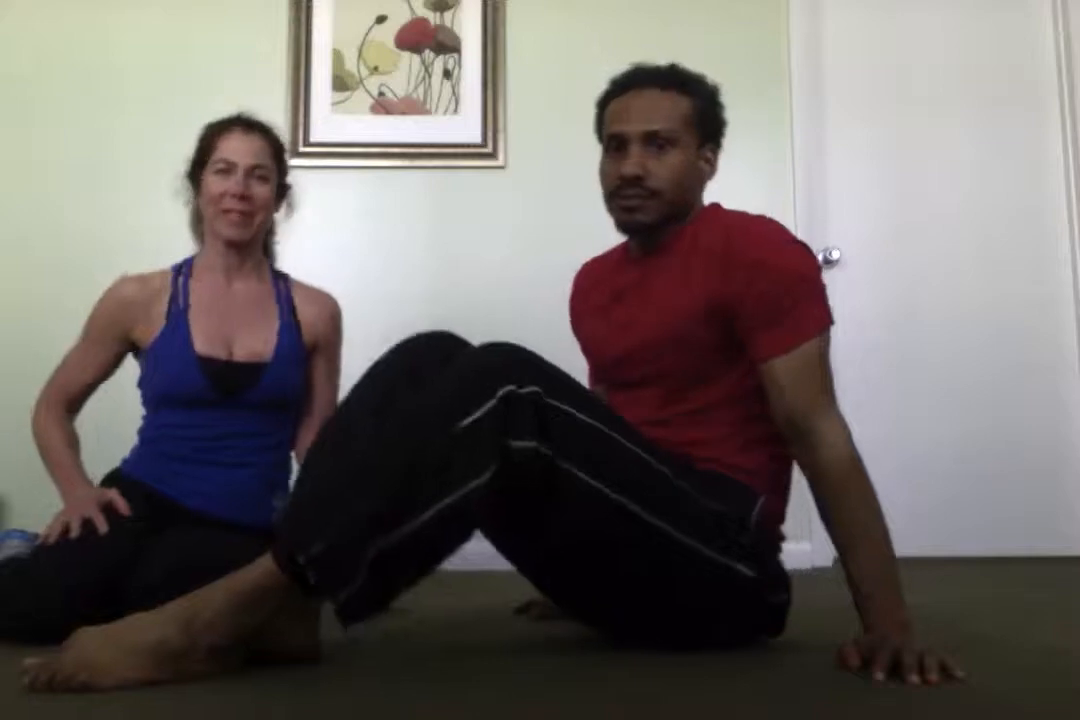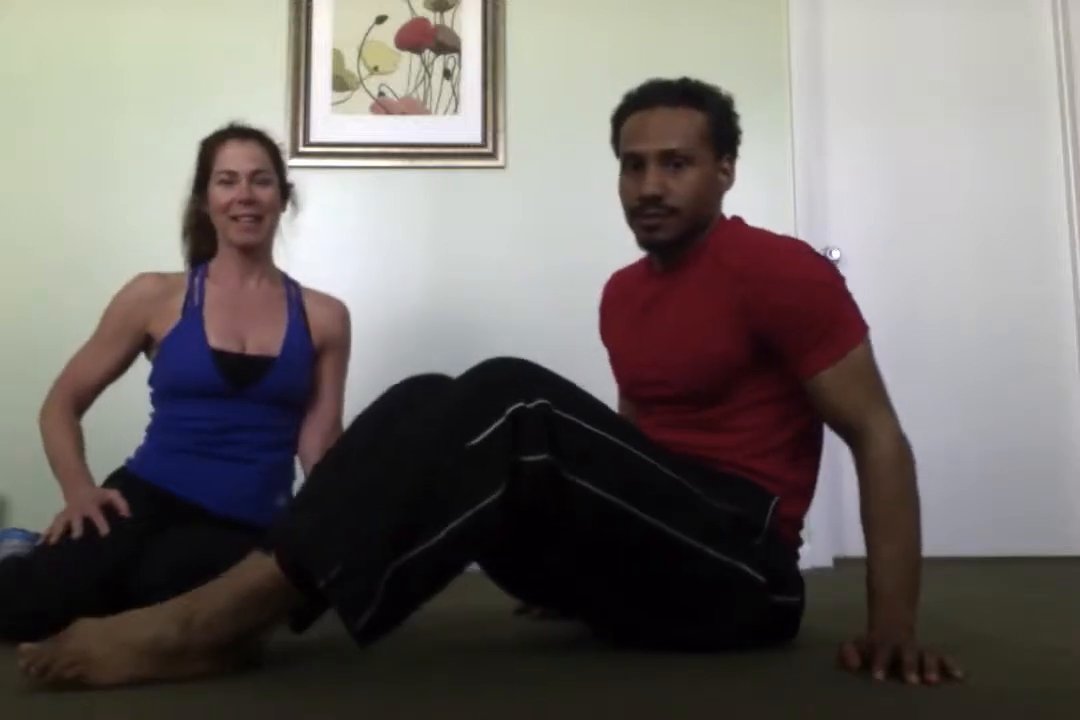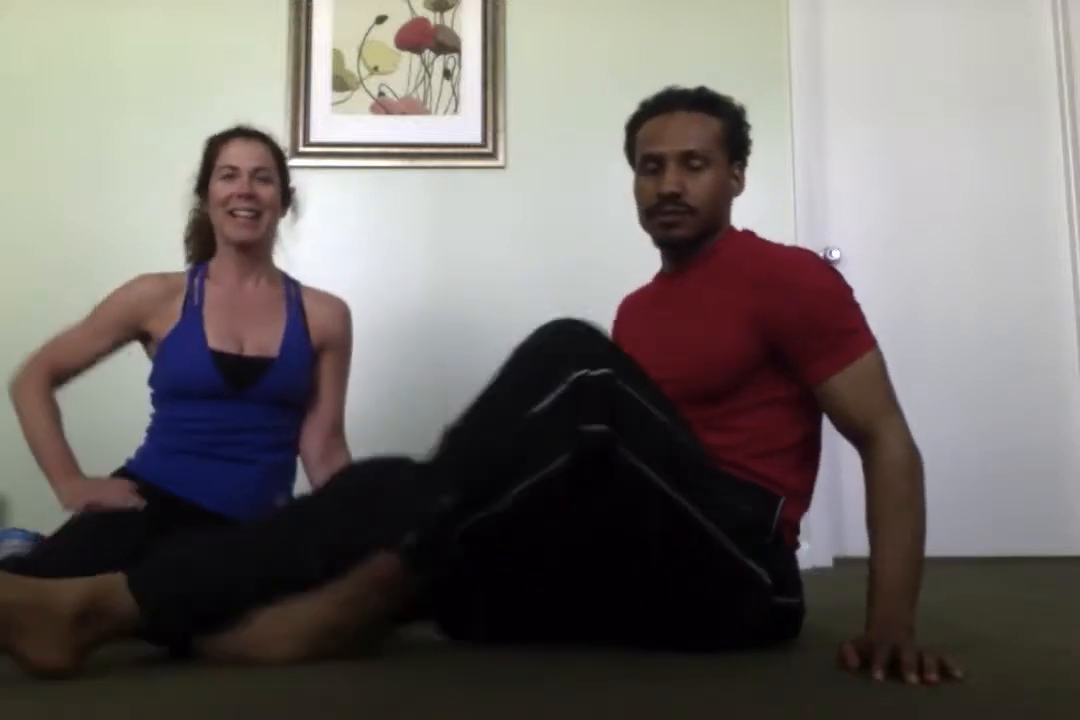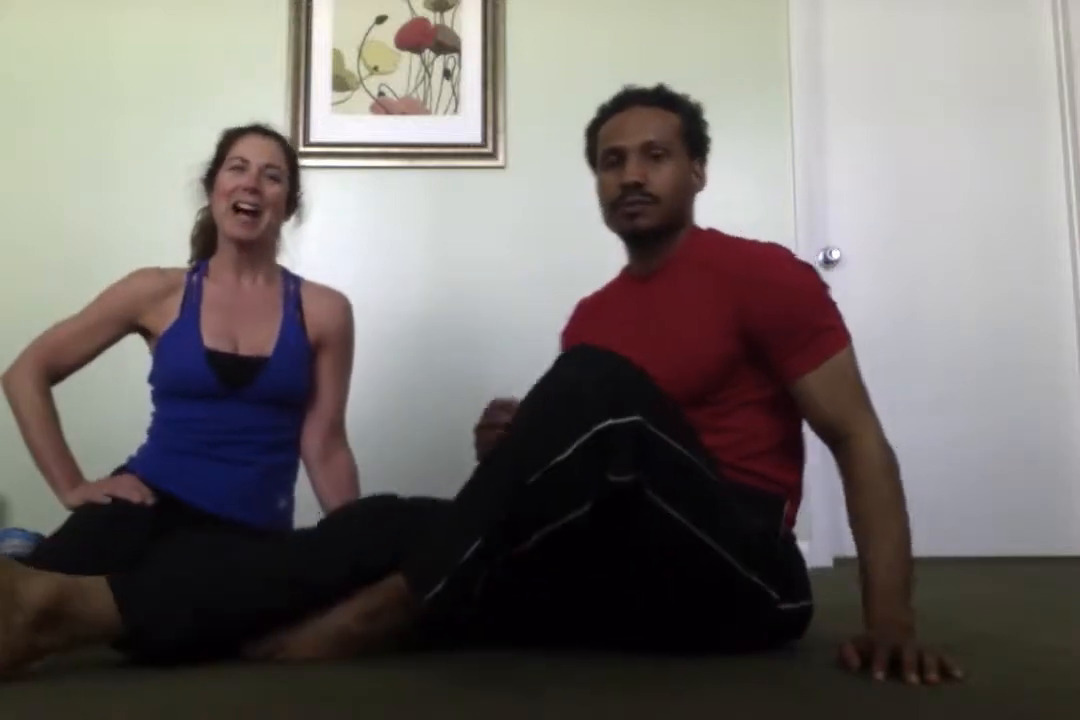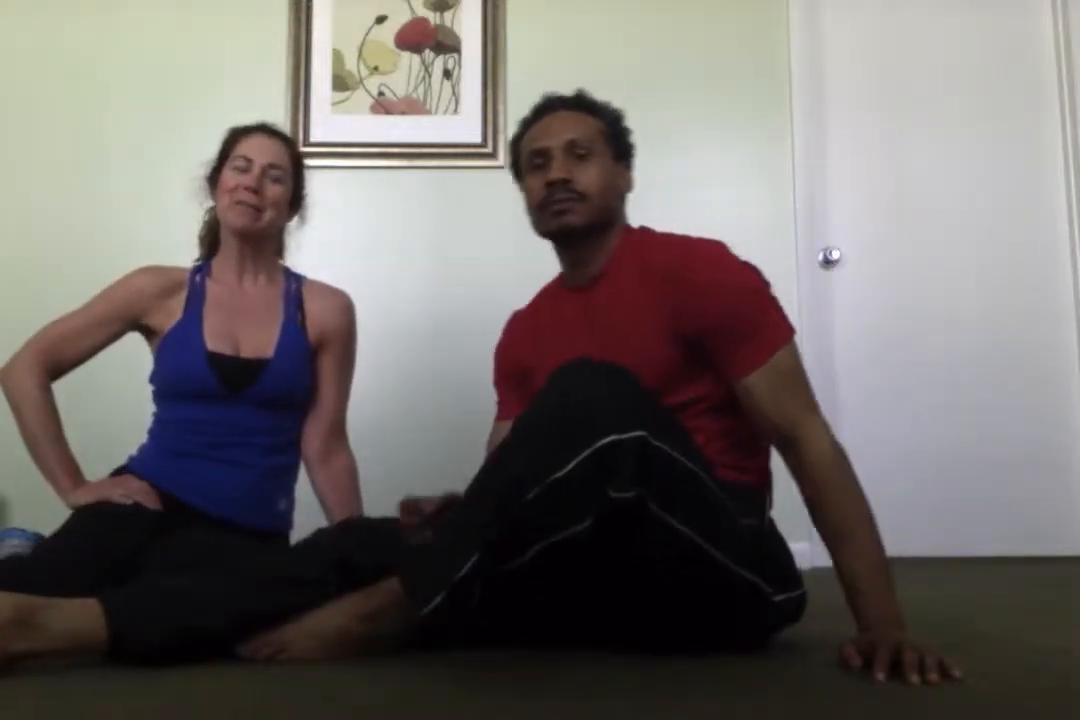
dt=0.4s
person 1, frame 1
left shoulder: (754, 254)
right shoulder: (593, 283)
left elbow: (818, 435)
left wrist: (886, 622)
right wrist: (571, 569)
left hip: (719, 565)
right hip: (624, 564)
left knee: (506, 382)
right knee: (432, 363)
left ankle: (223, 615)
right ankle: (285, 597)
person 1, frame 2
left shoulder: (778, 272)
right shoulder: (621, 295)
left elbow: (877, 437)
left wrist: (892, 624)
right wrist: (572, 562)
left hip: (733, 568)
right hip: (639, 566)
left knee: (512, 398)
right knee: (427, 405)
left ankle: (218, 619)
right ankle: (253, 597)
person 1, frame 3
left shoulder: (789, 280)
right shoulder: (635, 313)
left elbow: (887, 441)
left wrist: (891, 621)
right wrist: (520, 455)
left hip: (734, 571)
right hip: (628, 567)
left knee: (568, 354)
right knee: (391, 485)
left ankle: (357, 598)
right ankle: (95, 606)
person 1, frame 4
left shoulder: (762, 275)
right shoulder: (594, 314)
left elbow: (859, 440)
left wrist: (890, 620)
right wrist: (521, 463)
left hip: (736, 573)
right hip: (619, 569)
left knee: (598, 385)
right knee: (384, 522)
left ankle: (388, 610)
person 1, frame 5
left shoulder: (699, 272)
right shoulder: (526, 333)
left elbow: (806, 440)
right elbow: (515, 482)
left wrist: (881, 622)
right wrist: (450, 521)
left hip: (723, 570)
right hip: (607, 572)
left knee: (594, 395)
right knee: (367, 543)
left ankle: (390, 612)
person 2, frame 1
left shoulder: (314, 311)
right shoulder: (140, 299)
left elbow: (316, 442)
right elbow: (54, 406)
right wrist: (76, 491)
left hip: (244, 530)
right hip: (143, 502)
person 2, frame 2
left shoulder: (322, 316)
right shoulder: (155, 297)
left elbow: (320, 444)
right elbow: (61, 405)
right wrist: (78, 491)
left hip: (246, 528)
right hip: (147, 499)
person 2, frame 3
left shoulder: (323, 315)
right shoulder: (157, 297)
left elbow: (324, 447)
right wrist: (70, 482)
left hip: (247, 526)
right hip: (150, 499)
person 2, frame 4
left shoulder: (323, 311)
right shoulder: (158, 292)
left elbow: (324, 447)
right wrist: (71, 486)
left hip: (250, 529)
right hip: (148, 500)
person 2, frame 5
left shoulder: (326, 310)
right shoulder: (160, 291)
left elbow: (325, 448)
right wrist: (74, 487)
left hip: (248, 533)
right hip: (149, 502)
